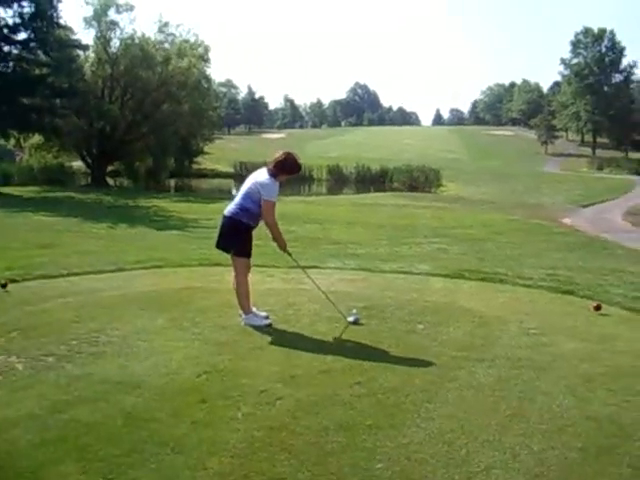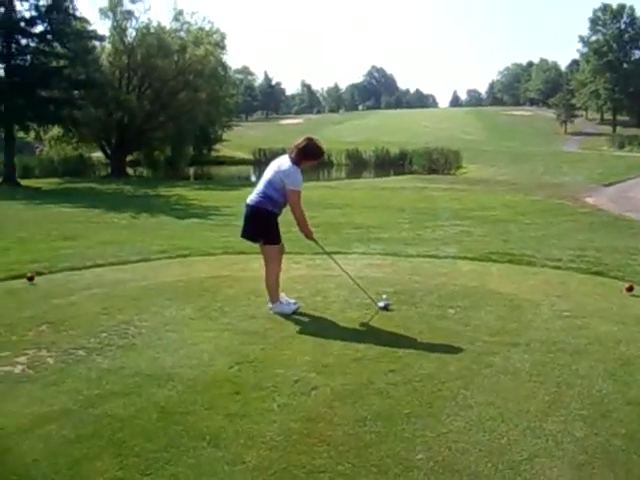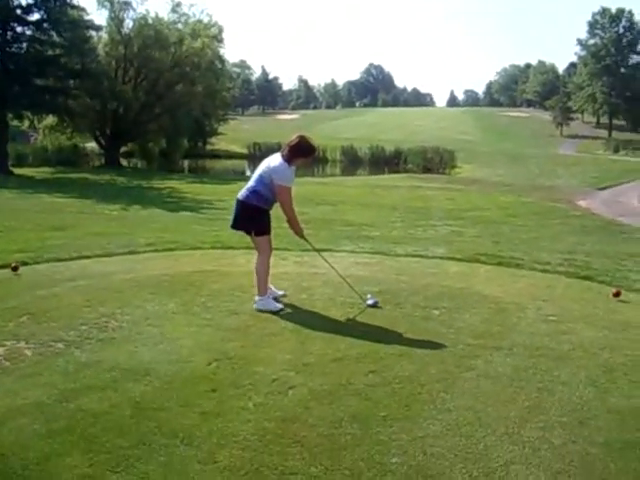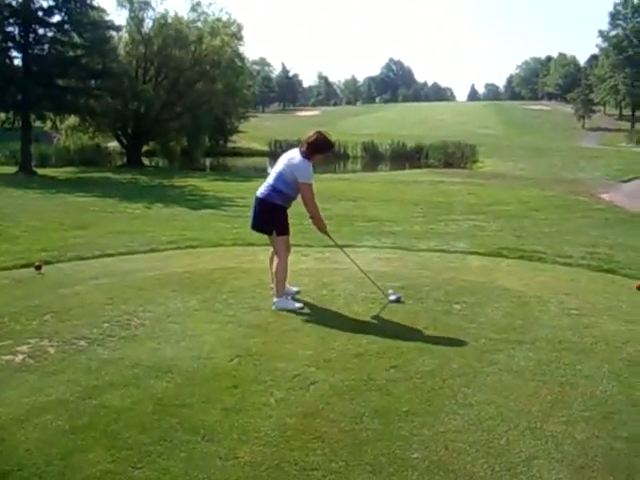
dt=0.7s
person 1, frame 1
left shoulder: (264, 173)
right shoulder: (270, 184)
left elbow: (264, 214)
right elbow: (269, 218)
left wrist: (275, 235)
right wrist: (280, 240)
left hip: (237, 221)
right hip: (238, 224)
left knee: (242, 269)
right knee: (242, 271)
left ankle: (247, 308)
right ankle: (247, 314)
person 1, frame 2
left shoulder: (284, 160)
right shoulder: (293, 173)
left elbow: (291, 203)
right elbow: (295, 206)
left wrist: (302, 225)
right wrist: (306, 229)
left hip: (259, 209)
right hip: (263, 213)
left knee: (277, 254)
right knee: (272, 260)
left ankle: (275, 295)
right ankle: (275, 303)
person 1, frame 3
left shoulder: (284, 162)
right shoulder: (281, 168)
left elbow: (286, 198)
right elbow: (285, 202)
left wrist: (293, 221)
right wrist: (296, 225)
left hip: (258, 206)
right hip: (251, 207)
left knee: (265, 250)
right knee: (264, 251)
left ankle: (265, 288)
right ankle: (262, 298)
person 1, frame 4
left shoulder: (296, 154)
right shoulder: (302, 166)
left elbow: (307, 196)
right elbow: (308, 199)
left wrist: (315, 217)
right wrist: (320, 222)
left hip: (269, 202)
right hip: (272, 205)
left knee: (279, 248)
right knee: (283, 251)
left ankle: (278, 286)
right ankle: (280, 298)
